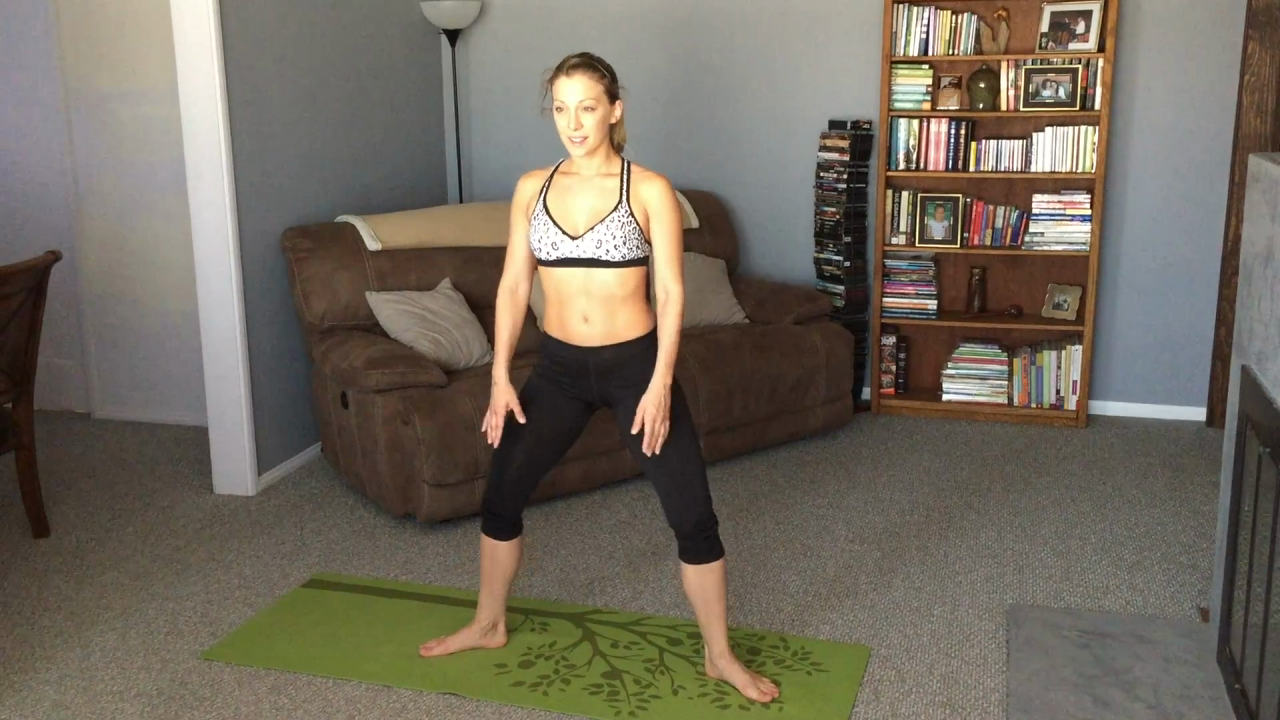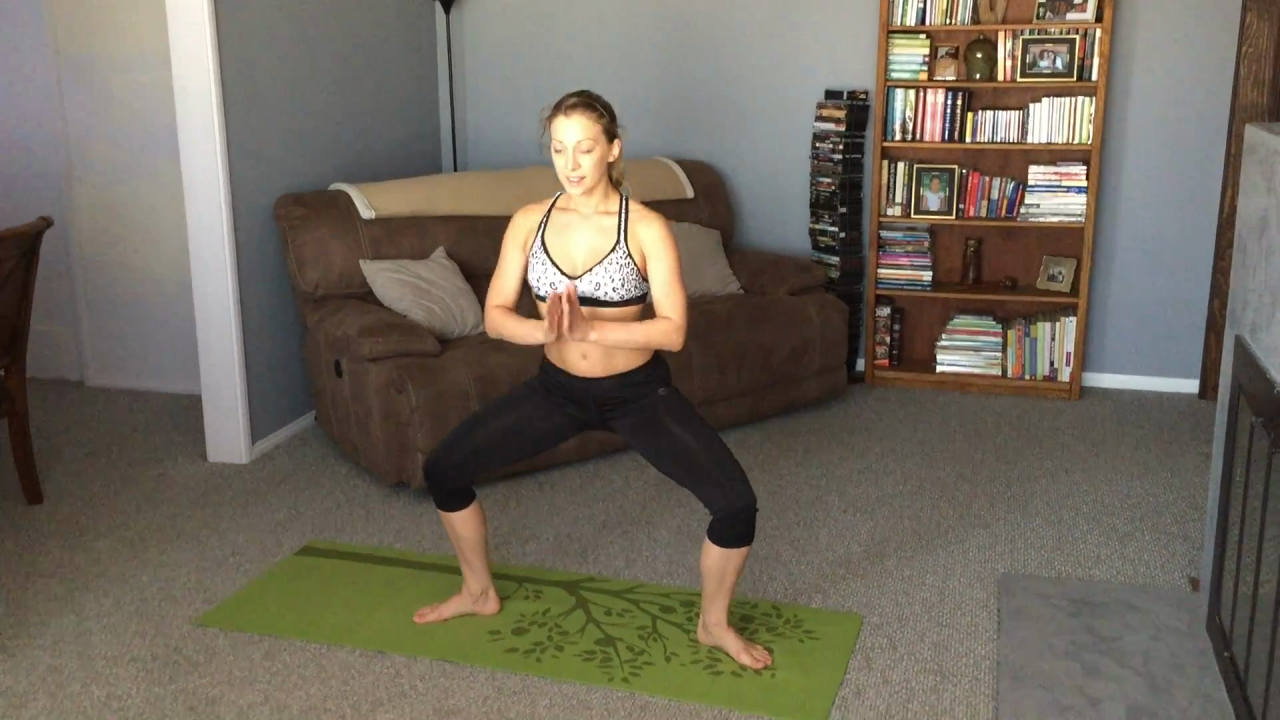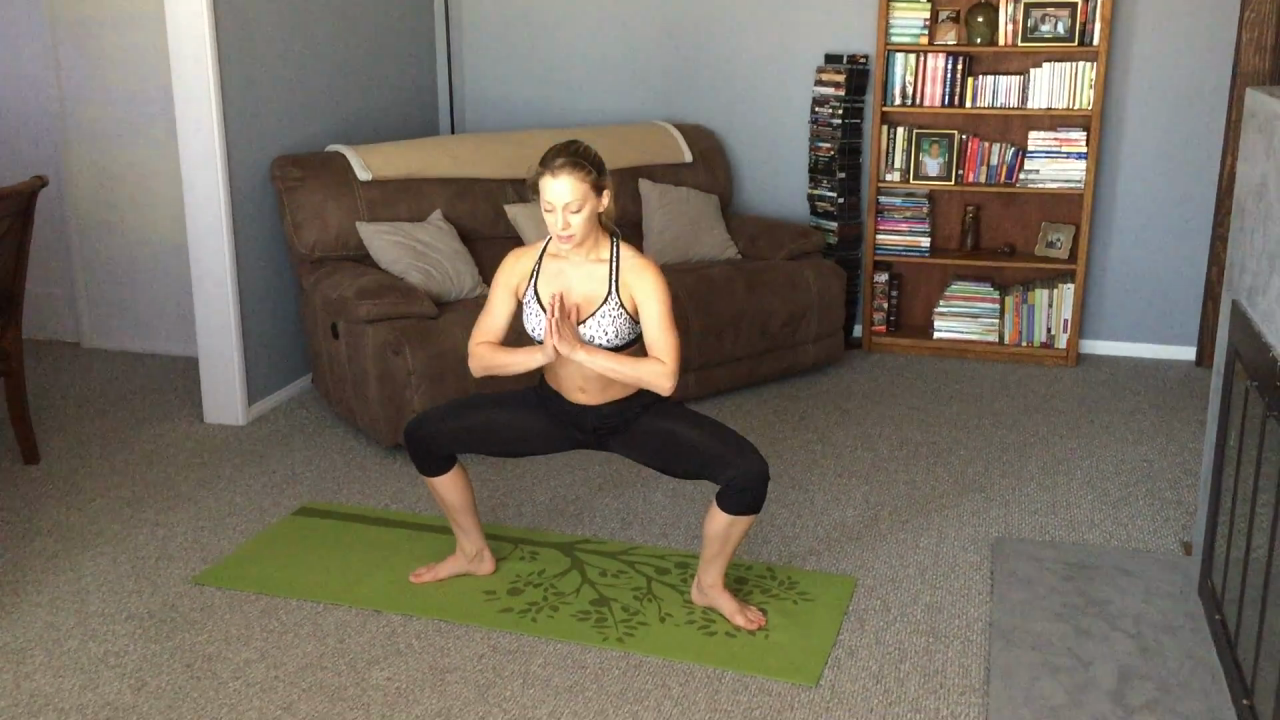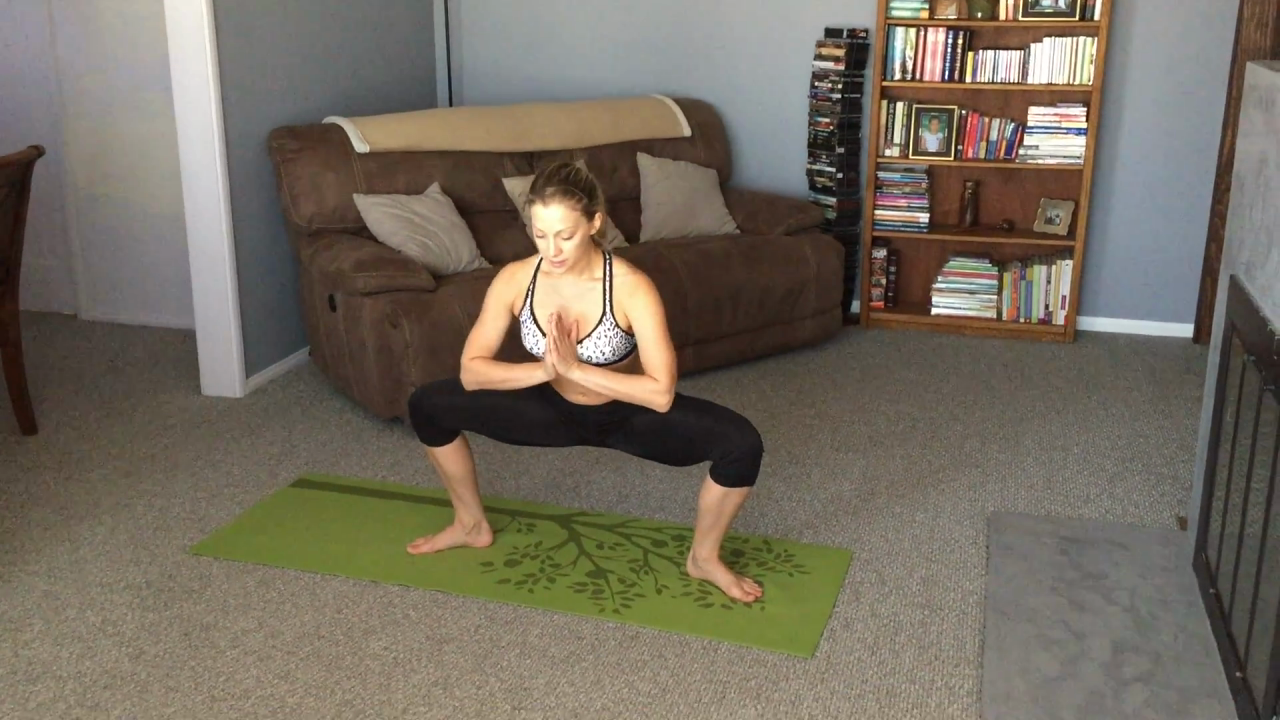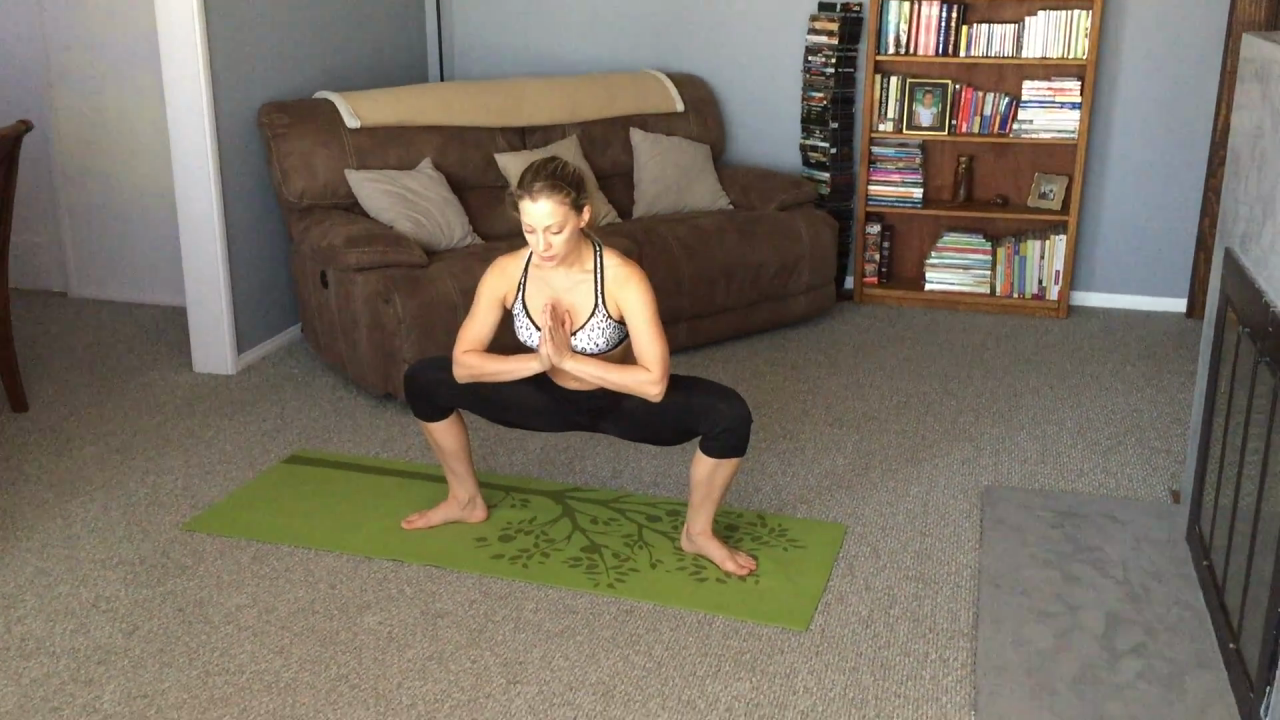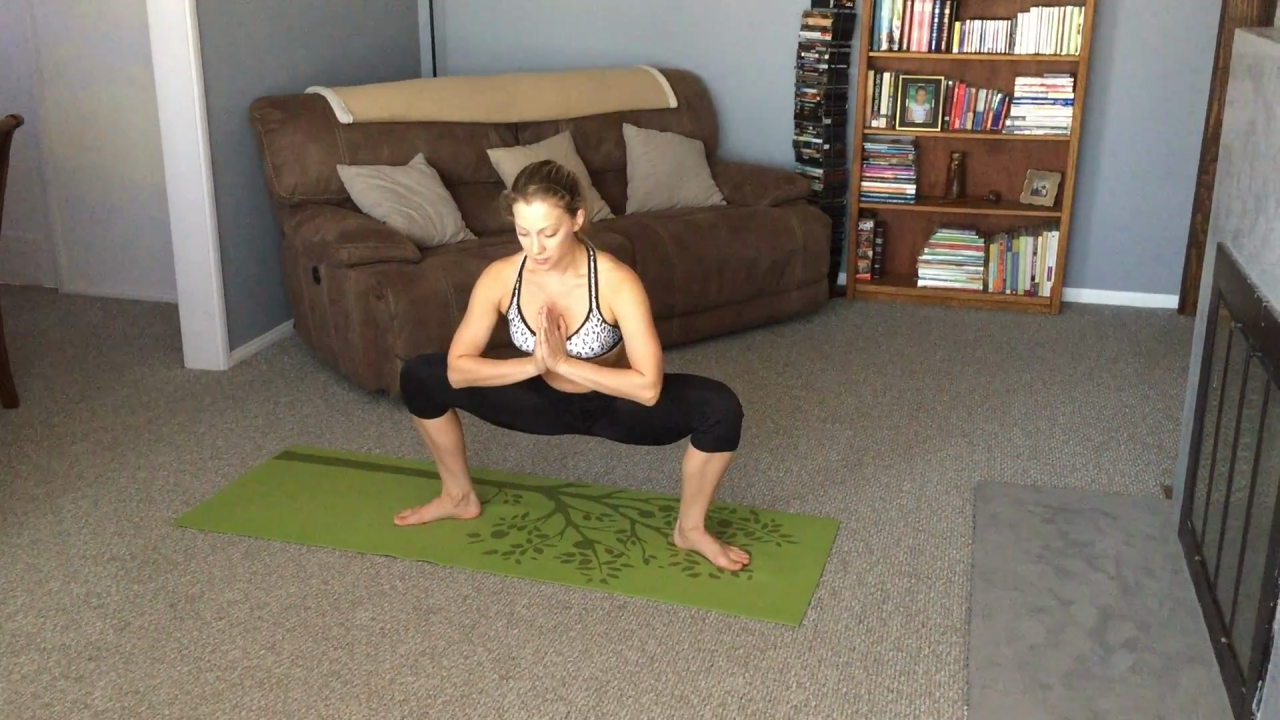
dt=0.7s
person 1, frame 1
left shoulder: (650, 189)
right shoulder: (531, 188)
left elbow: (672, 293)
right elbow: (512, 286)
left wrist: (660, 386)
right wrist: (500, 378)
left hip: (636, 366)
right hip: (558, 367)
left knee: (692, 517)
right knee: (501, 497)
left ankle: (720, 656)
right ankle: (488, 624)
person 1, frame 2
left shoulder: (646, 227)
right shoulder: (528, 221)
left elbow: (674, 329)
right elbow: (494, 313)
left wrist: (590, 326)
right wrist: (542, 330)
left hip: (638, 390)
right hip: (557, 387)
left knee: (736, 503)
right knee: (443, 470)
left ankle: (714, 622)
right ankle: (478, 592)
person 1, frame 3
left shoulder: (637, 272)
right shoulder: (520, 264)
left elbow: (665, 377)
right elbow: (478, 357)
left wrist: (578, 350)
right wrist: (544, 353)
left hip: (634, 414)
right hip: (553, 408)
left knee: (749, 473)
right knee: (424, 435)
left ankle: (708, 584)
right ankle: (473, 553)
person 1, frame 4
left shoulder: (631, 287)
right shoulder: (514, 279)
left elbow: (661, 393)
right elbow: (471, 371)
left wrist: (575, 368)
right wrist: (544, 370)
left hip: (627, 415)
right hip: (554, 408)
left knee: (742, 443)
right knee: (428, 406)
left ankle: (704, 558)
right ankle: (471, 524)
person 1, frame 5
left shoulder: (622, 276)
right shoulder: (506, 271)
left elbow: (655, 383)
right elbow: (463, 364)
left wrist: (568, 359)
right wrist: (539, 360)
left hip: (619, 402)
right hip: (550, 398)
left knee: (729, 415)
right knee: (424, 380)
left ankle: (697, 532)
right ankle: (466, 501)
person 1, frame 6
left shoulder: (616, 281)
right shoulder: (500, 277)
left elbow: (649, 388)
right elbow: (457, 369)
left wrist: (563, 363)
right wrist: (534, 364)
left hip: (612, 405)
right hip: (544, 401)
left knee: (720, 408)
right knee: (420, 377)
left ankle: (690, 528)
right ankle: (459, 496)
